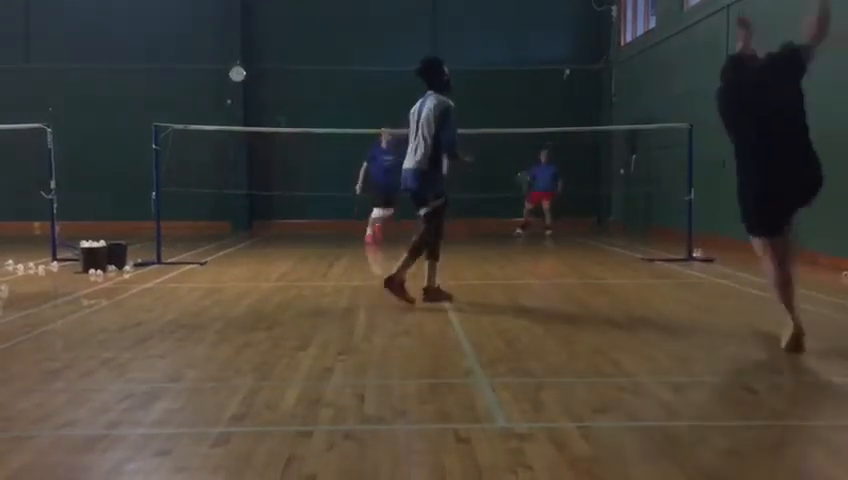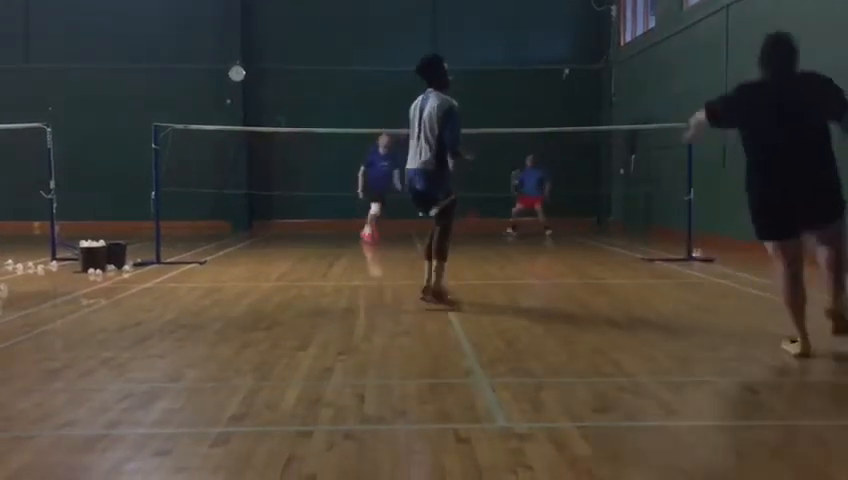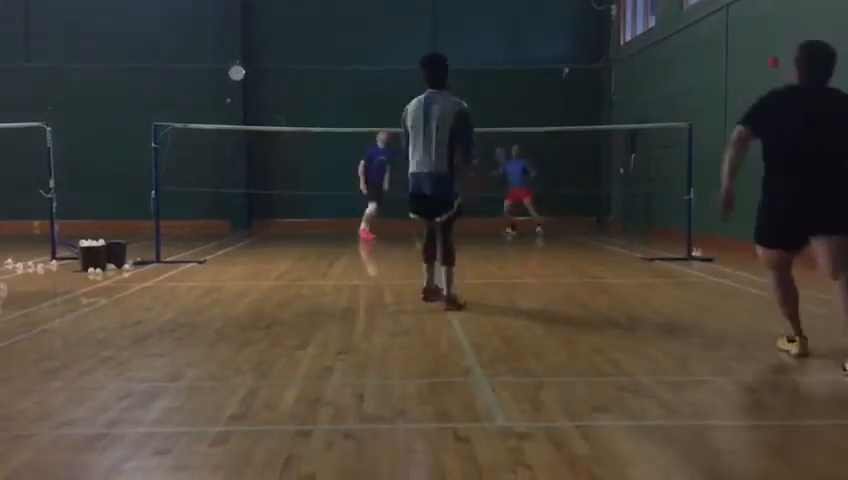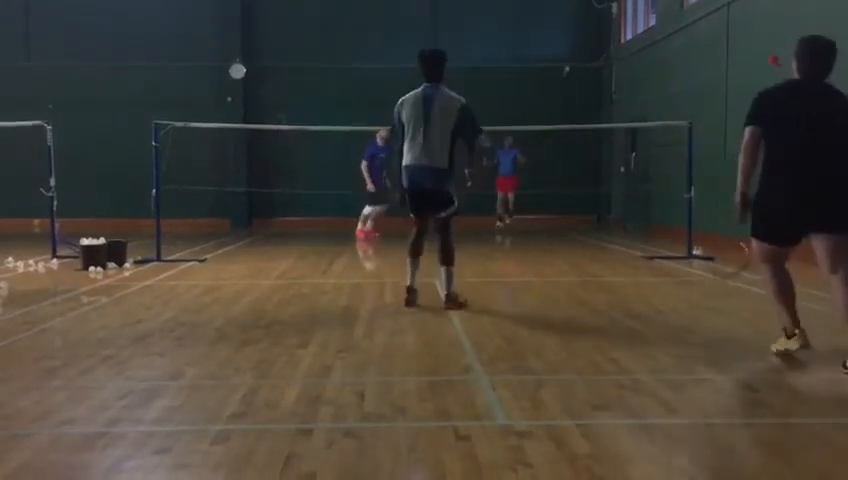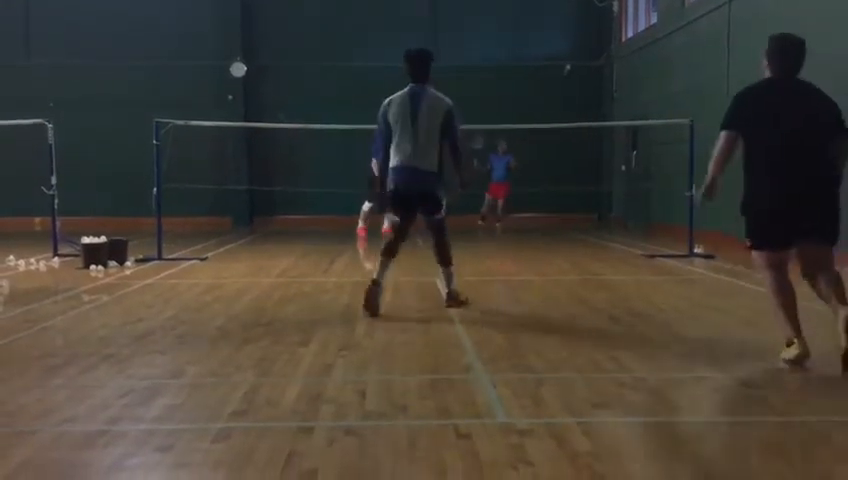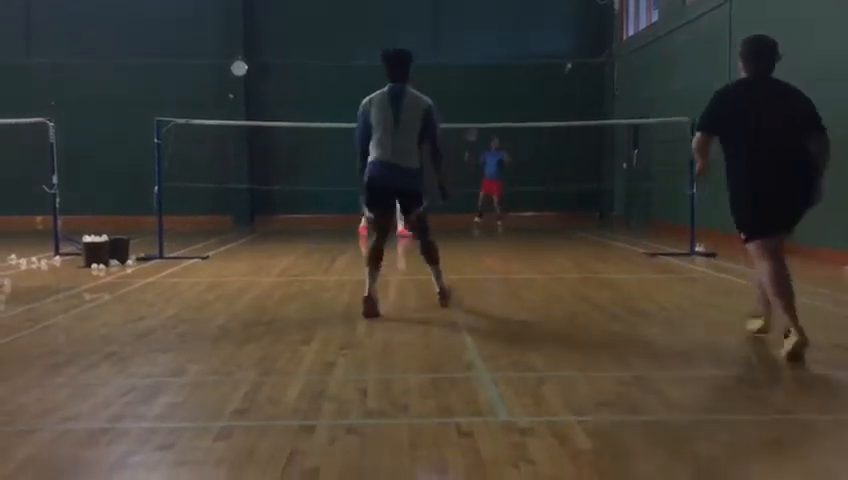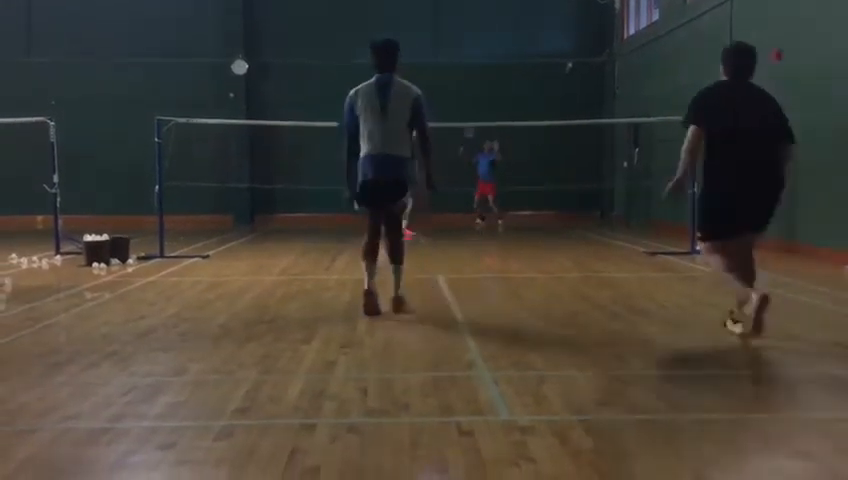
dt=0.2s
person 1, frame 1
left shoulder: (727, 95)
right shoulder: (779, 69)
left elbow: (736, 70)
right elbow: (814, 37)
left wrist: (742, 39)
left hip: (759, 184)
right hip: (804, 177)
left knee: (771, 253)
left ankle: (792, 323)
person 1, frame 2
left shoulder: (745, 96)
right shoulder: (819, 86)
left elbow: (700, 119)
left wrist: (692, 131)
left hip: (770, 191)
right hip: (819, 184)
left knee: (787, 262)
left ankle: (801, 337)
person 1, frame 3
left shoulder: (771, 103)
left elbow: (737, 143)
left wrist: (726, 188)
left hip: (784, 199)
left knee: (776, 265)
left ankle: (797, 337)
person 1, frame 4
left shoulder: (770, 98)
left elbow: (750, 143)
left wrist: (742, 191)
left hip: (781, 195)
left knee: (769, 258)
left ankle: (793, 332)
person 1, frame 5
left shoulder: (749, 98)
right shoulder: (821, 99)
left elbow: (726, 143)
left wrist: (710, 180)
left hip: (768, 196)
right hip: (817, 194)
left knee: (771, 266)
right knee: (819, 265)
left ankle: (798, 341)
person 1, frame 6
left shoulder: (725, 97)
right shoulder: (794, 95)
left elbow: (700, 141)
right elbow: (821, 142)
left wrist: (702, 164)
right wrist: (815, 180)
left hip: (753, 189)
right hip: (796, 186)
left knee: (767, 258)
right knee: (771, 251)
left ankle: (794, 330)
right ankle: (764, 315)
person 1, frame 7
left shoulder: (708, 97)
right shoulder: (768, 102)
left elbow: (694, 137)
right elbow: (786, 148)
left wrist: (680, 175)
right wrist: (771, 178)
left hip: (722, 187)
right hip: (764, 186)
left knee: (715, 251)
right knee: (741, 252)
left ankle: (753, 295)
right ankle: (741, 317)
person 2, frame 1
left shoulder: (418, 106)
right shoulder: (443, 106)
right elbow: (448, 147)
right wrist: (463, 160)
left hip: (412, 172)
right hip: (427, 174)
left knee: (432, 228)
right knee: (430, 228)
left ankle: (430, 286)
right ankle: (397, 276)
person 2, frame 2
left shoulder: (416, 105)
right shoulder: (446, 105)
right elbow: (450, 146)
right wrist: (465, 158)
left hip: (414, 173)
right hip: (432, 173)
left knee: (438, 228)
right knee: (443, 227)
left ankle: (431, 285)
right ankle: (436, 286)
person 2, frame 3
left shoulder: (411, 108)
right shoulder: (457, 108)
left elbow: (407, 146)
right elbow: (466, 149)
right wrist: (466, 166)
left hip: (417, 177)
right hip: (441, 178)
left knee: (431, 231)
right knee: (445, 233)
left ankle: (429, 286)
right ankle: (448, 293)
person 2, frame 4
left shoulder: (404, 103)
right shoulder: (457, 104)
left elbow: (398, 145)
right elbow: (469, 142)
left wrist: (401, 177)
right wrist: (470, 169)
left hip: (411, 174)
right hip: (439, 174)
left knee: (419, 230)
right knee: (444, 232)
left ankle: (411, 285)
right ankle: (450, 294)
person 2, frame 5
left shoulder: (390, 104)
right shoulder: (442, 104)
left elbow: (384, 146)
right elbow: (453, 145)
left wrist: (383, 180)
right wrist: (461, 175)
left hip: (398, 176)
right hip: (427, 177)
left knee: (398, 235)
right knee: (439, 234)
left ankle: (376, 281)
right ankle: (450, 292)
person 2, frame 6
left shoulder: (369, 103)
right shoulder: (423, 103)
left elbow: (362, 148)
right elbow: (433, 148)
left wrist: (363, 183)
right wrist: (442, 181)
left hip: (377, 175)
right hip: (408, 177)
left knee: (380, 235)
right knee: (423, 234)
left ankle: (370, 294)
right ankle: (441, 288)
person 2, frame 7
left shoulder: (356, 94)
right shoulder: (412, 93)
left elbow: (351, 142)
right elbow: (423, 137)
left wrist: (350, 180)
right wrist: (429, 171)
left hip: (370, 168)
right hip: (399, 168)
left knee: (373, 232)
right knee: (394, 230)
left ankle: (370, 291)
right ankle: (397, 294)
